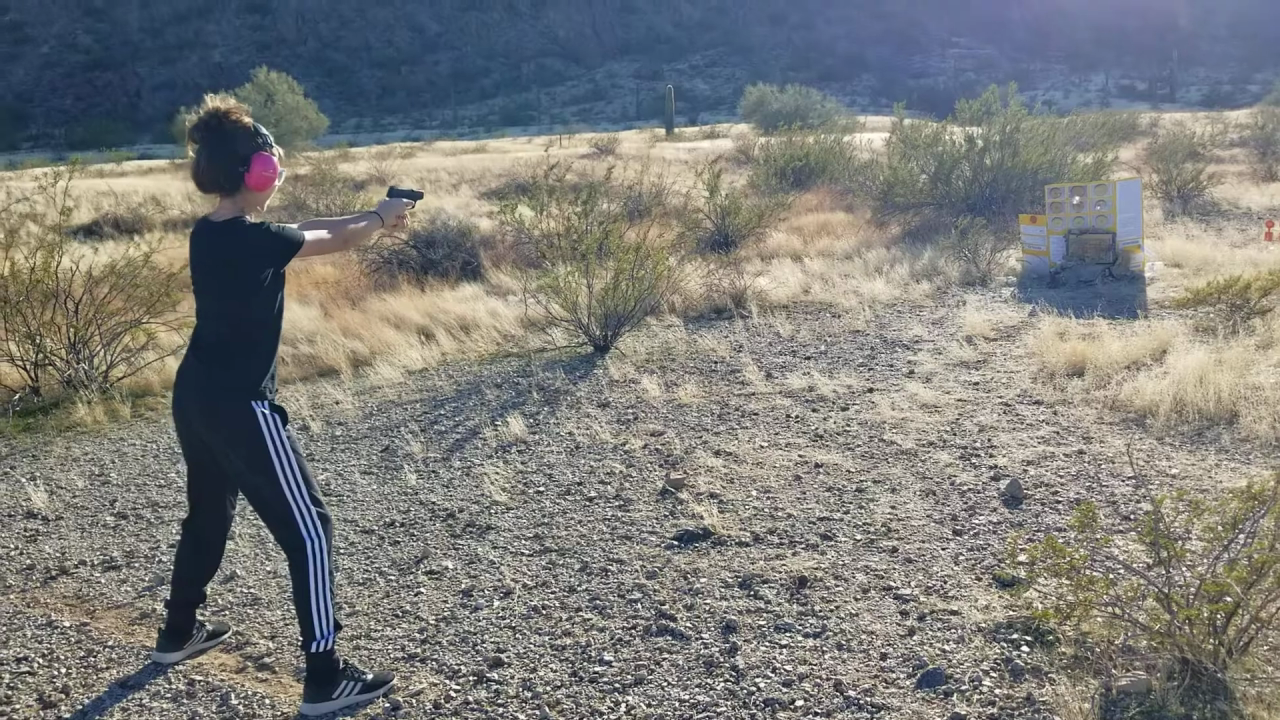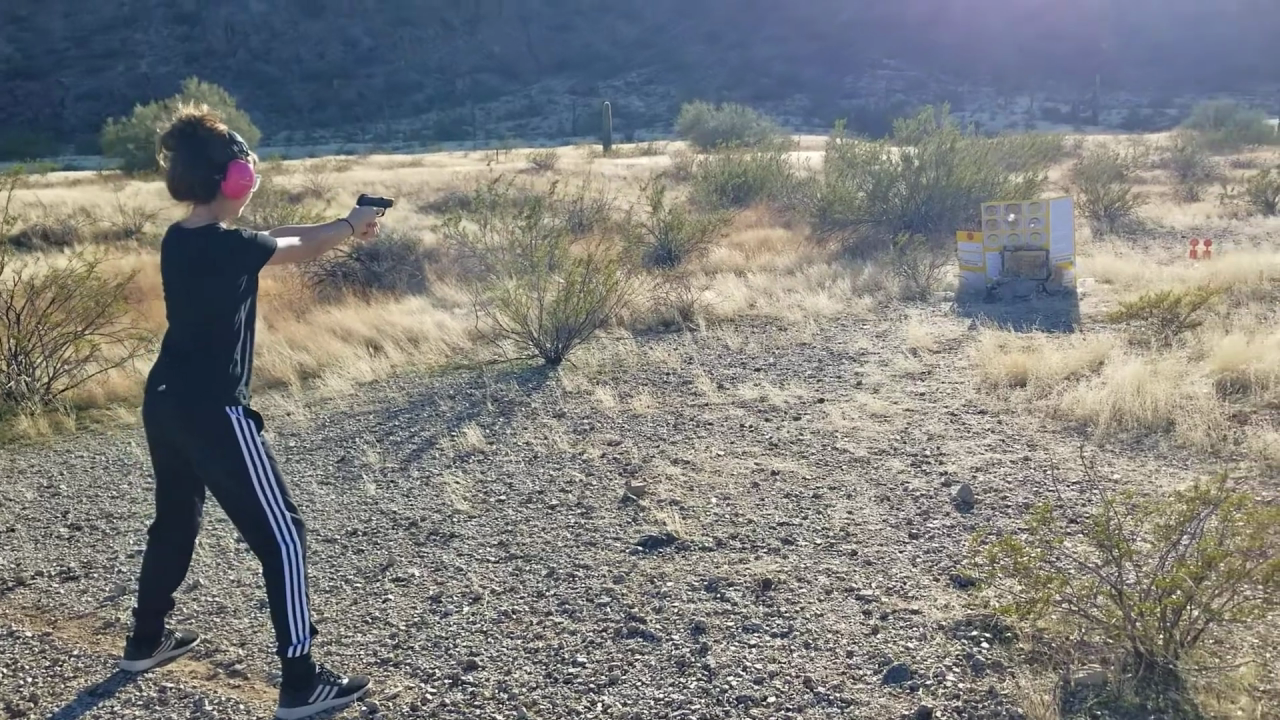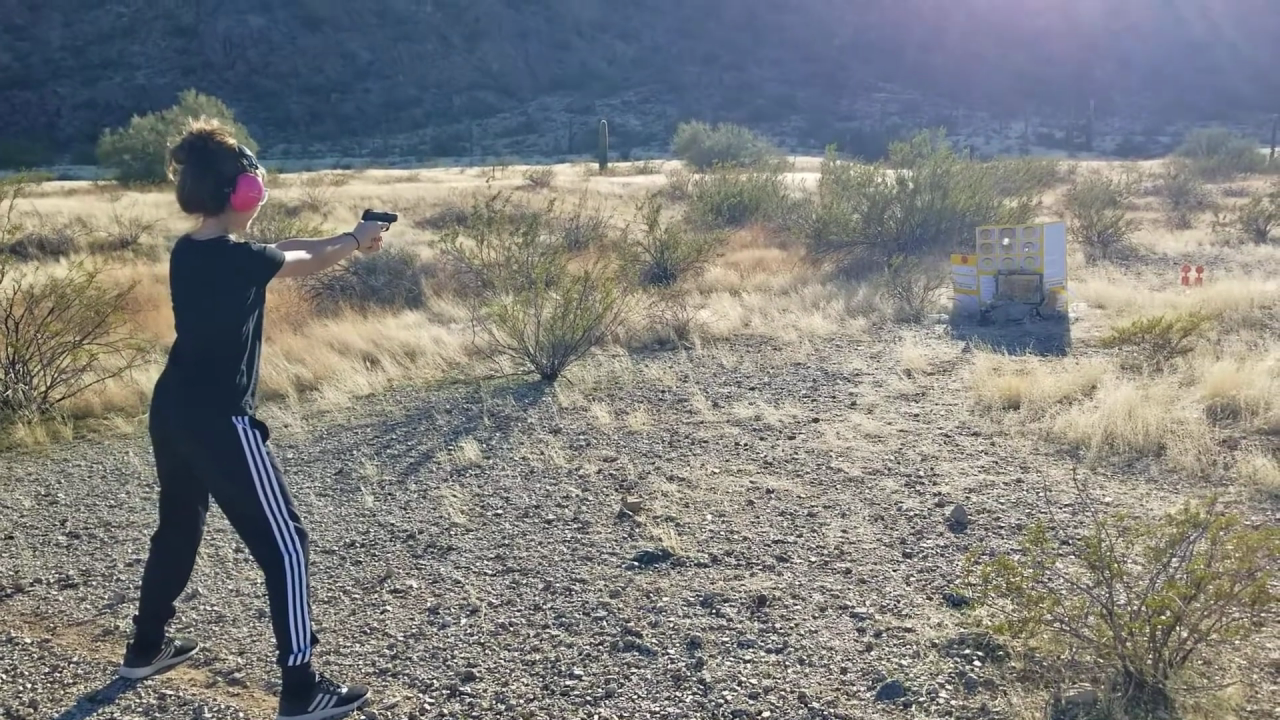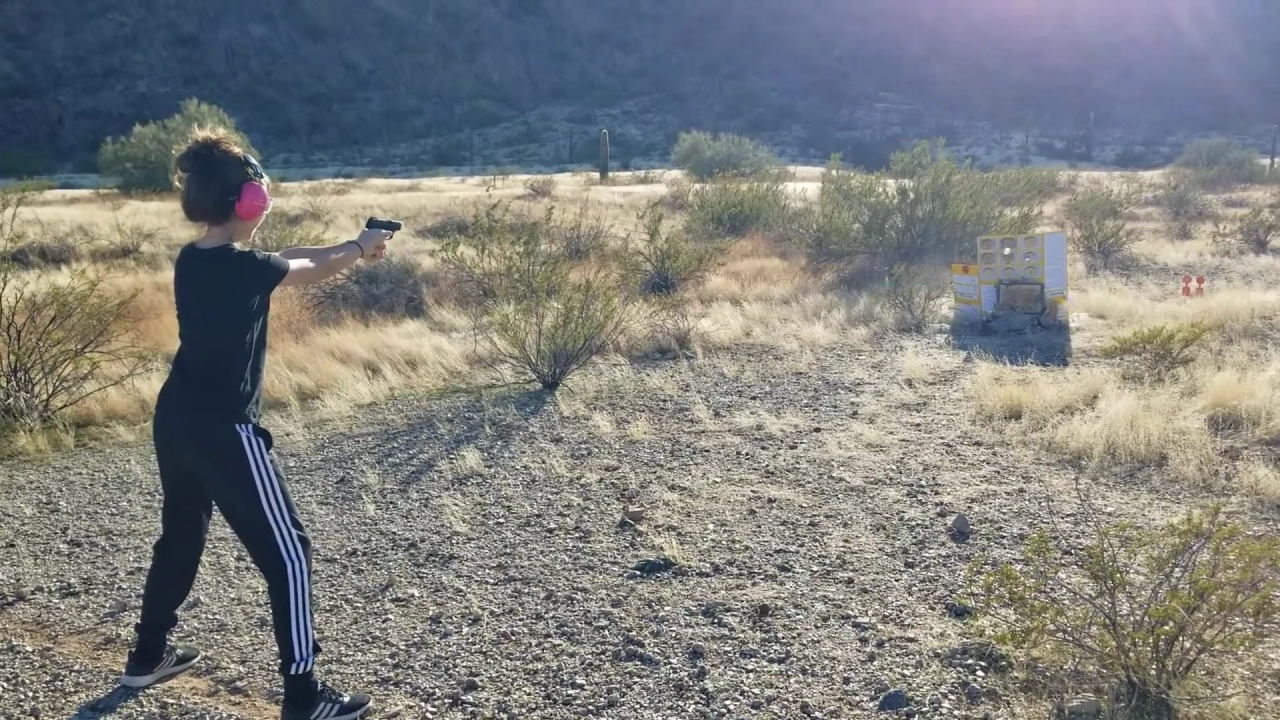
dt=0.7s
person 1, frame 1
left shoulder: (207, 234)
right shoulder: (254, 240)
left elbow: (307, 231)
right elbow: (330, 241)
left wrist: (371, 217)
right wrist: (380, 218)
left hip: (195, 395)
right hip: (239, 406)
left knee: (208, 512)
right knee: (307, 532)
left ankle: (177, 631)
person 1, frame 2
left shoulder: (179, 239)
right shoulder: (229, 246)
left elbow: (279, 236)
right elbow: (301, 247)
left wrist: (340, 225)
right wrist: (350, 225)
left hip: (166, 402)
right hip: (213, 412)
left knee: (175, 518)
right knee: (282, 537)
left ankle: (145, 640)
person 1, frame 3
left shoulder: (187, 251)
right shoulder: (239, 259)
left elbow: (284, 249)
right elbow: (308, 261)
left wrist: (346, 238)
right wrist: (356, 240)
left hip: (172, 411)
right hip: (220, 422)
left knee: (178, 527)
right knee: (284, 546)
left ankle: (146, 647)
person 1, frame 4
left shoulder: (191, 260)
right shoulder: (243, 268)
left elbow: (292, 256)
right elbow: (312, 269)
left wrist: (350, 246)
right wrist: (361, 248)
left hip: (176, 419)
right hip: (224, 430)
left knee: (181, 536)
right knee: (287, 554)
left ankle: (148, 655)
